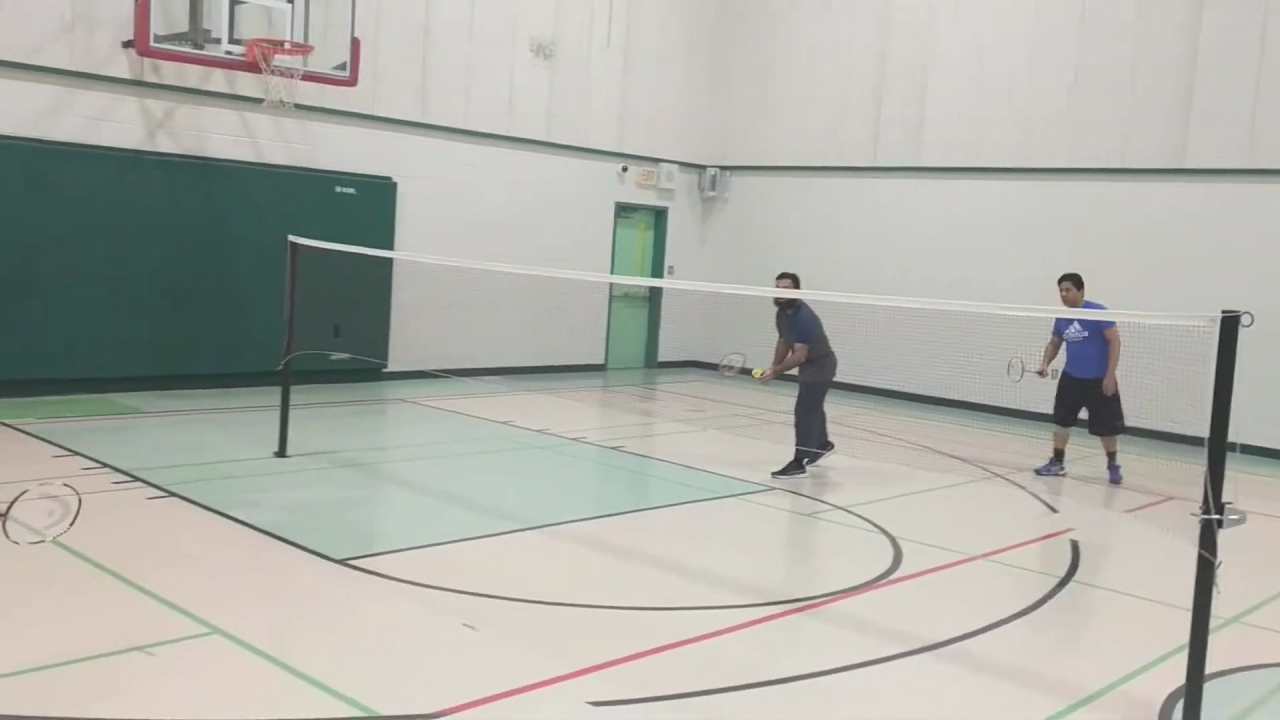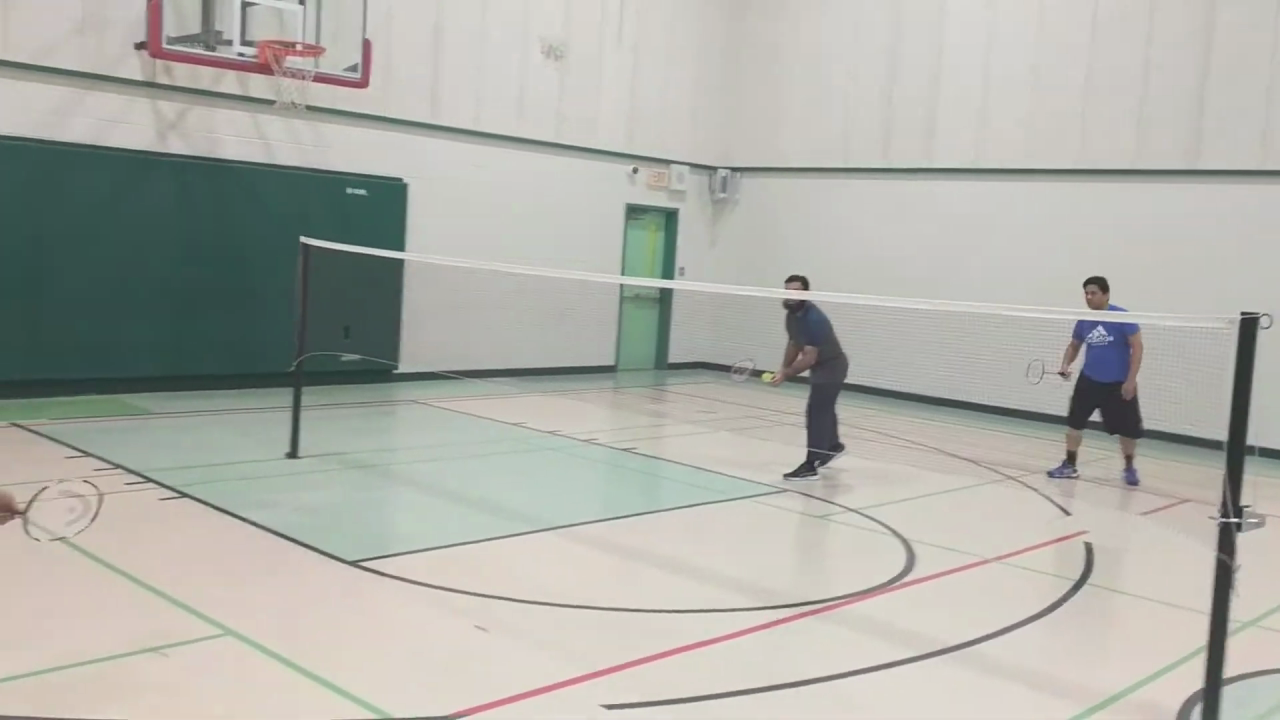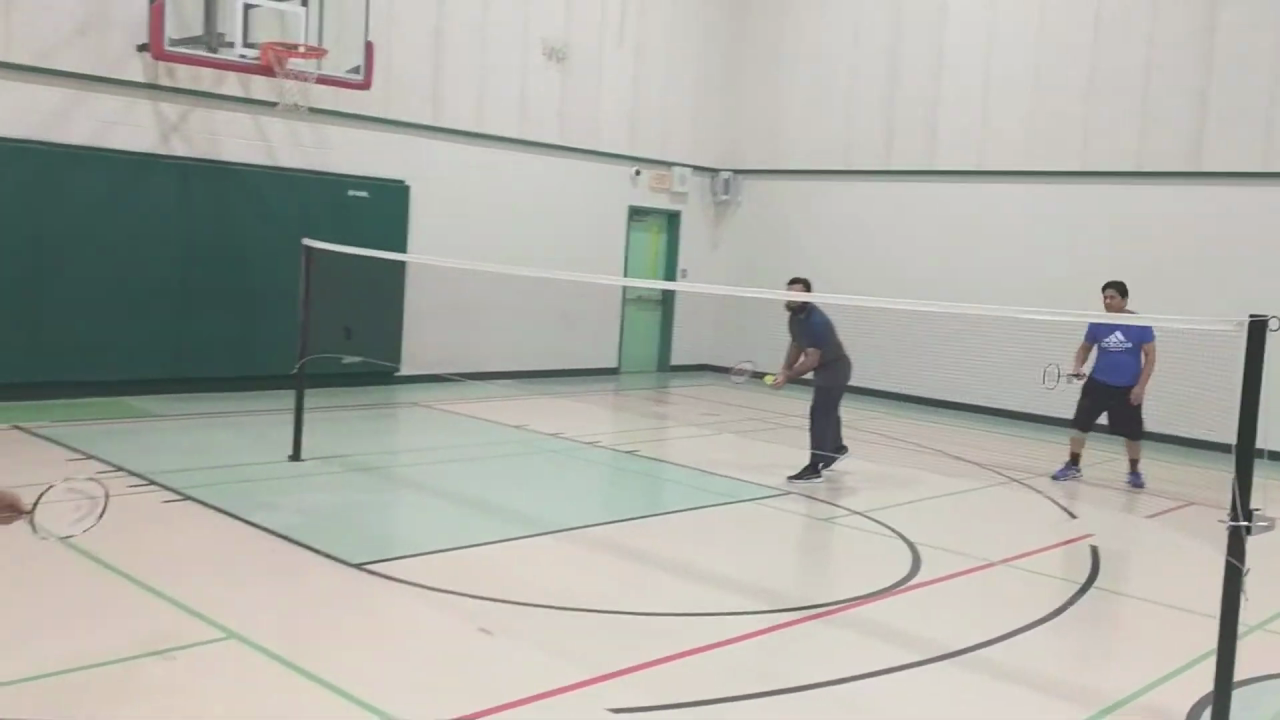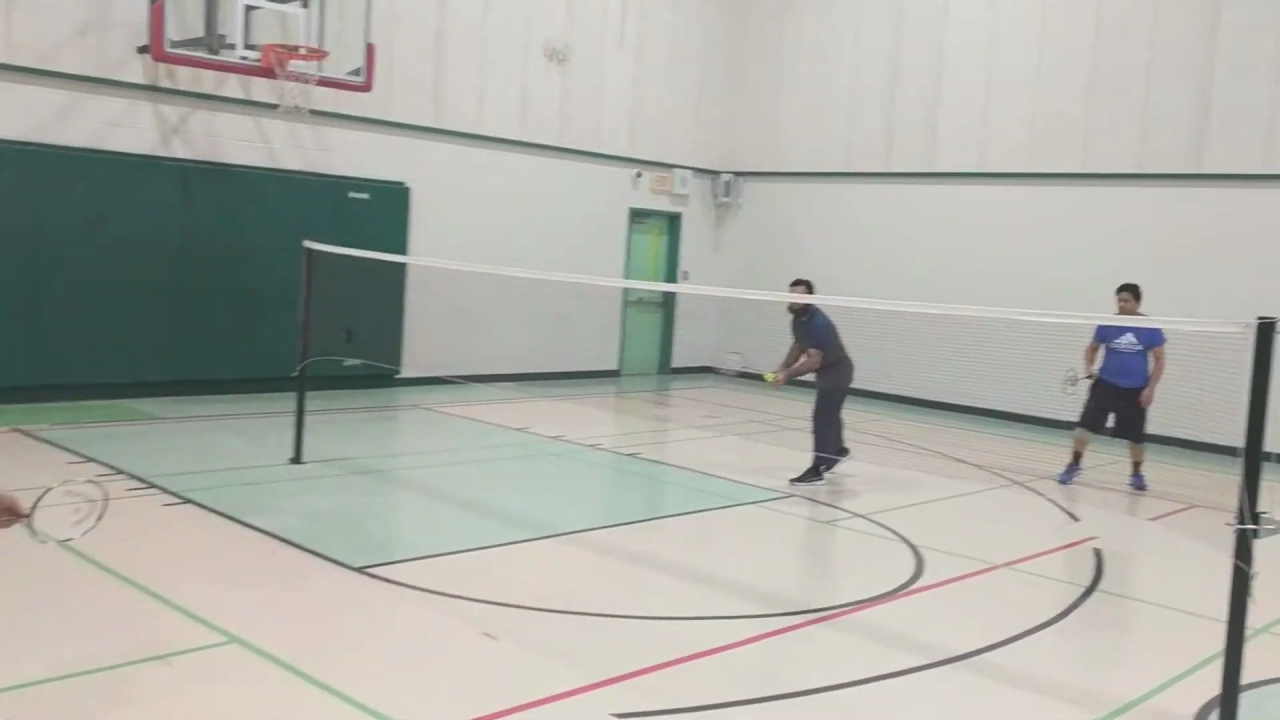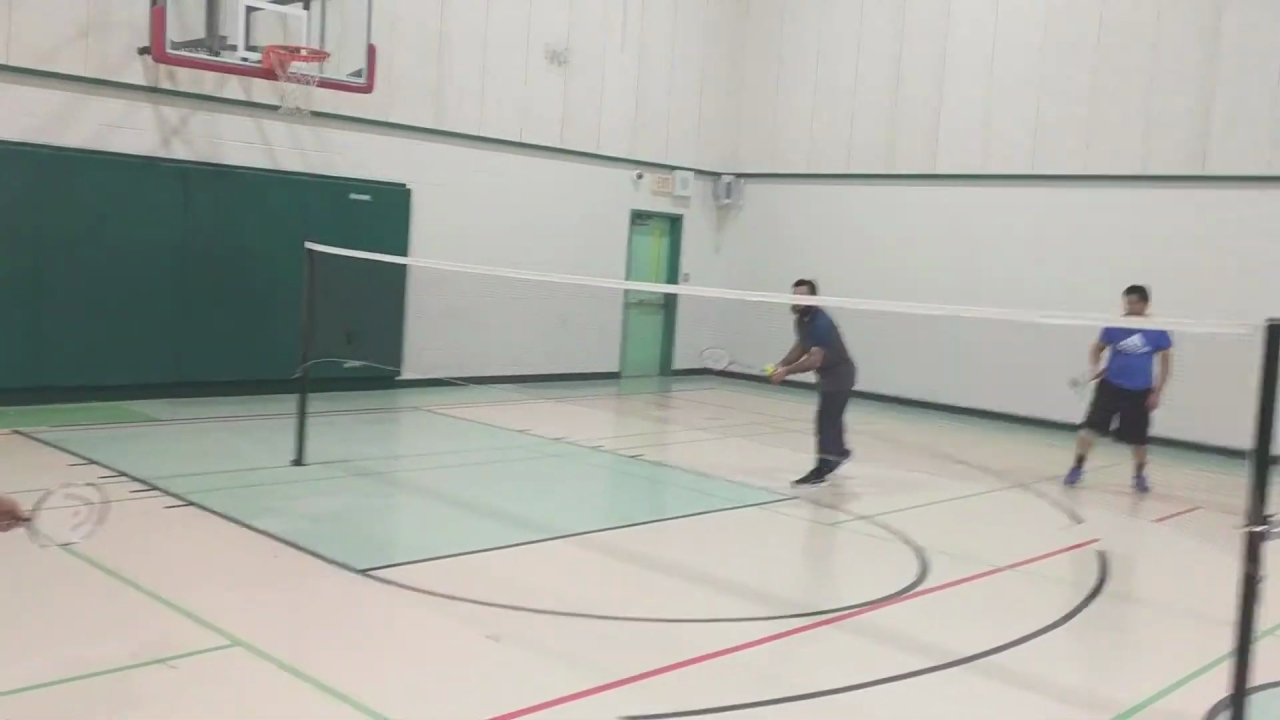
dt=0.1s
person 1, frame 1
left shoulder: (1099, 313)
right shoulder: (1062, 318)
left elbow: (1115, 343)
right elbow: (1054, 343)
left wrist: (1110, 375)
right wrist: (1045, 364)
left hip: (1099, 380)
right hip: (1071, 378)
left knee: (1106, 426)
right knee: (1061, 420)
left ankle: (1113, 465)
right ankle: (1056, 463)
person 1, frame 2
left shoulder: (1123, 318)
right shoulder: (1084, 321)
left elbow: (1137, 349)
right elbow: (1074, 346)
left wrist: (1131, 380)
right wrist: (1065, 365)
left hip: (1119, 384)
right hip: (1089, 381)
left knee: (1127, 429)
right knee: (1075, 423)
left ankle: (1129, 468)
right ankle: (1069, 465)
person 1, frame 3
left shoulder: (1140, 324)
right shoulder: (1098, 324)
left elbow: (1150, 356)
right elbow: (1084, 348)
left wrist: (1141, 386)
right wrist: (1078, 367)
left hip: (1128, 388)
right hip: (1098, 384)
left knee: (1132, 432)
right knee: (1079, 425)
left ankle: (1134, 471)
right ankle: (1073, 467)
person 1, frame 4
left shoulder: (1150, 327)
right shoulder: (1107, 324)
left elbow: (1159, 360)
right elbow: (1092, 348)
left wrist: (1150, 388)
right wrist: (1088, 368)
left hip: (1136, 390)
right hip: (1105, 385)
left knee: (1136, 435)
right knee: (1086, 424)
left ankle: (1137, 474)
right ankle: (1074, 465)
person 1, frame 5
left shoulder: (1157, 331)
right shoulder: (1114, 327)
left elbow: (1166, 361)
right elbow: (1096, 349)
left wrist: (1158, 391)
right wrist: (1094, 367)
left hip: (1140, 392)
right hip: (1111, 386)
left knee: (1138, 437)
right knee: (1092, 425)
left ankle: (1139, 475)
right ankle: (1078, 467)
person 2, frame 1
left shoulder: (803, 317)
right shoulder: (782, 313)
left elbow: (800, 355)
right elbow: (784, 341)
left wrist: (776, 371)
right wrist: (774, 366)
left hip: (820, 366)
right hip: (810, 366)
left knee: (804, 411)
right knee: (813, 408)
left ankle: (799, 464)
right ankle: (822, 444)
person 2, frame 2
left shoulder: (813, 319)
right shoulder: (792, 315)
left elbow: (810, 358)
right elbow: (793, 344)
left wrist: (786, 375)
right wrist: (784, 369)
left hip: (831, 368)
right hip: (821, 367)
left knee: (816, 413)
right knee: (824, 410)
left ankle: (810, 466)
right ankle: (833, 445)
person 2, frame 3
left shoulder: (816, 321)
right shoulder: (795, 317)
left elbow: (812, 361)
right elbow: (796, 345)
left wrist: (787, 377)
right wrist: (784, 370)
left hip: (834, 370)
right hip: (825, 369)
left knee: (820, 415)
right knee: (827, 412)
left ankle: (814, 468)
right ankle: (837, 447)
person 2, frame 4
left shoulder: (818, 323)
right shoulder: (798, 319)
left elbow: (814, 362)
right elbow: (798, 346)
left wrist: (788, 375)
right wrist: (783, 368)
left hip: (836, 372)
right hip: (826, 371)
left knee: (823, 417)
right knee: (828, 415)
left ankle: (816, 471)
right ankle: (838, 450)
person 2, frame 5
left shoulder: (820, 323)
right shoulder: (802, 319)
left elbow: (815, 360)
right elbow: (801, 346)
left wrist: (787, 371)
right wrist: (782, 366)
left hip: (839, 374)
right hip: (829, 375)
left knee: (826, 420)
right knee: (830, 418)
left ankle: (822, 471)
right ankle: (840, 451)
